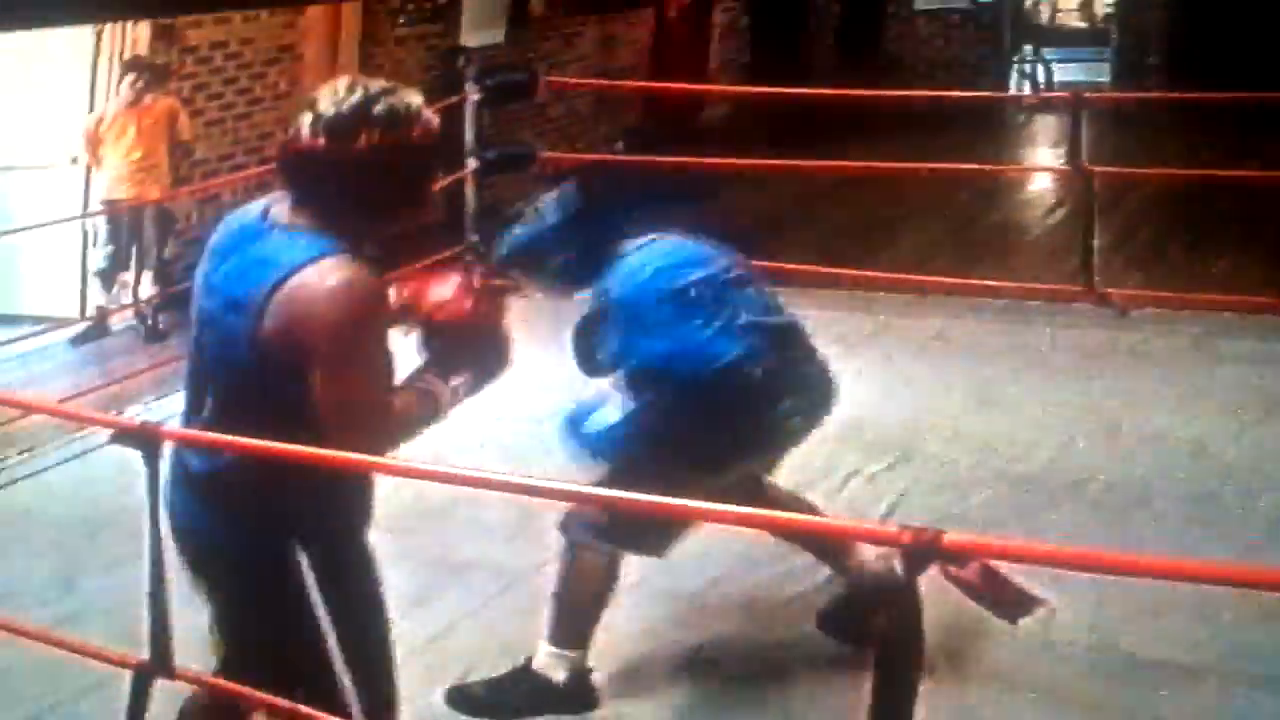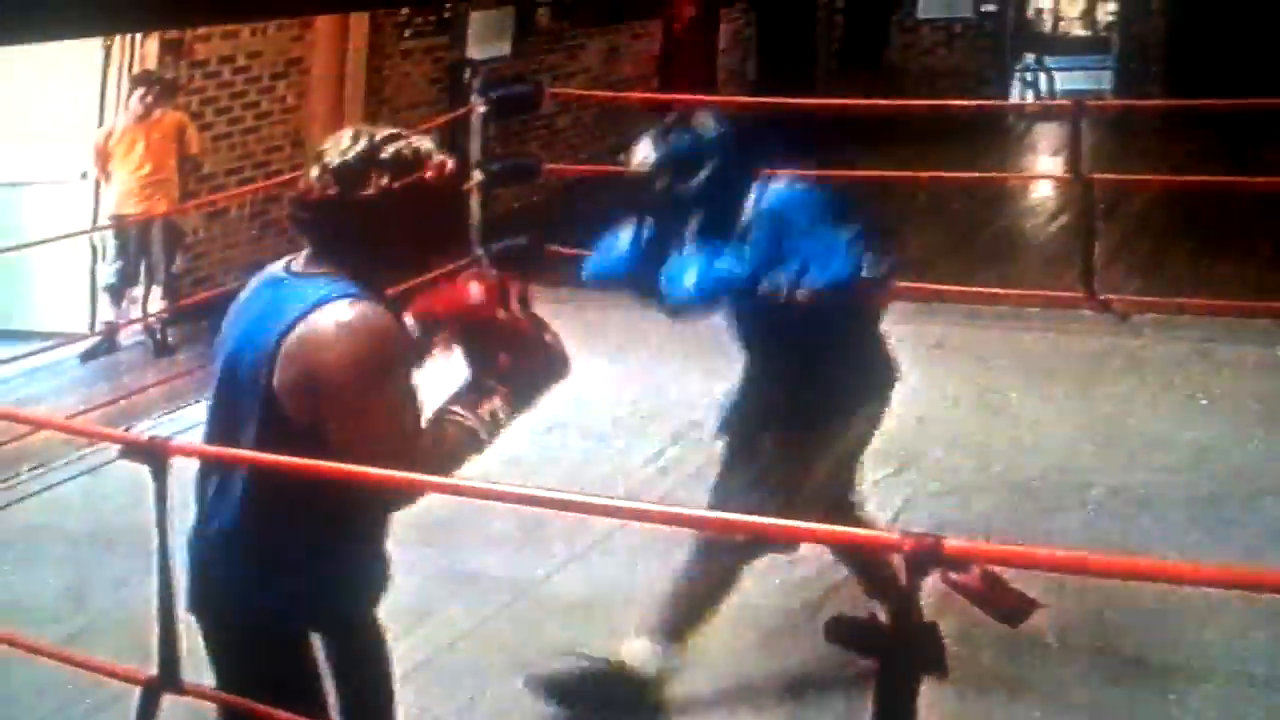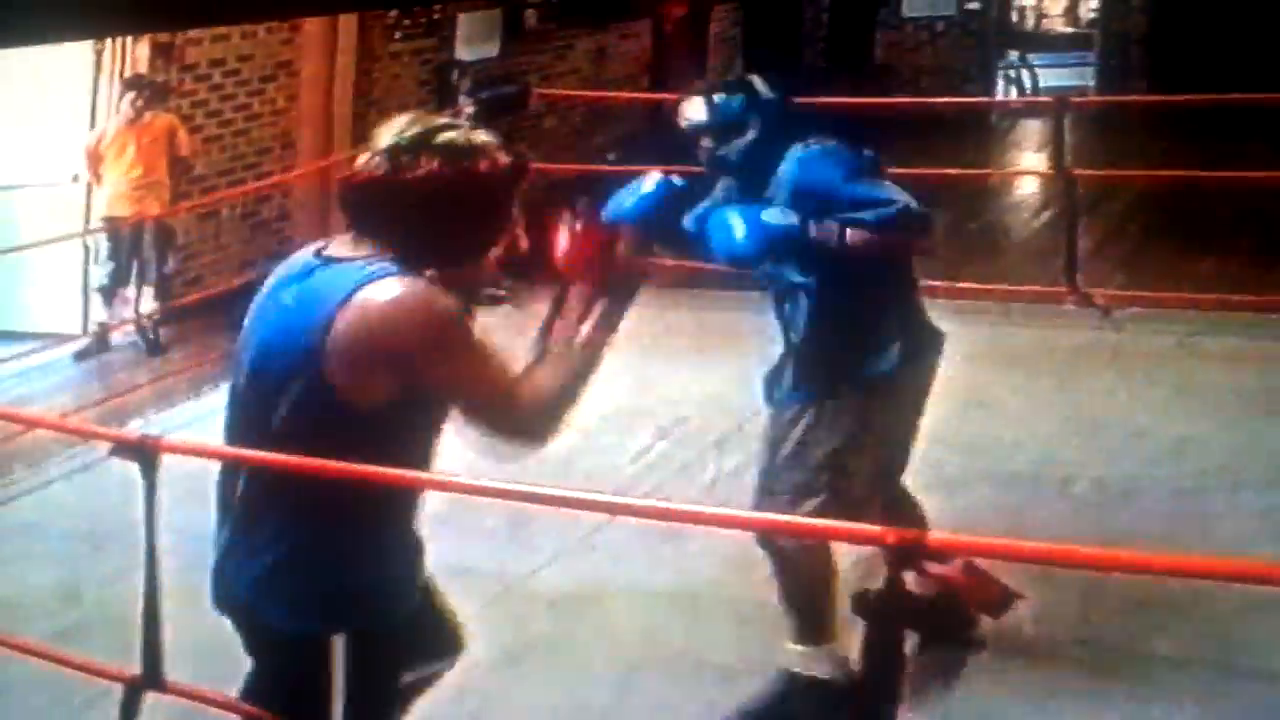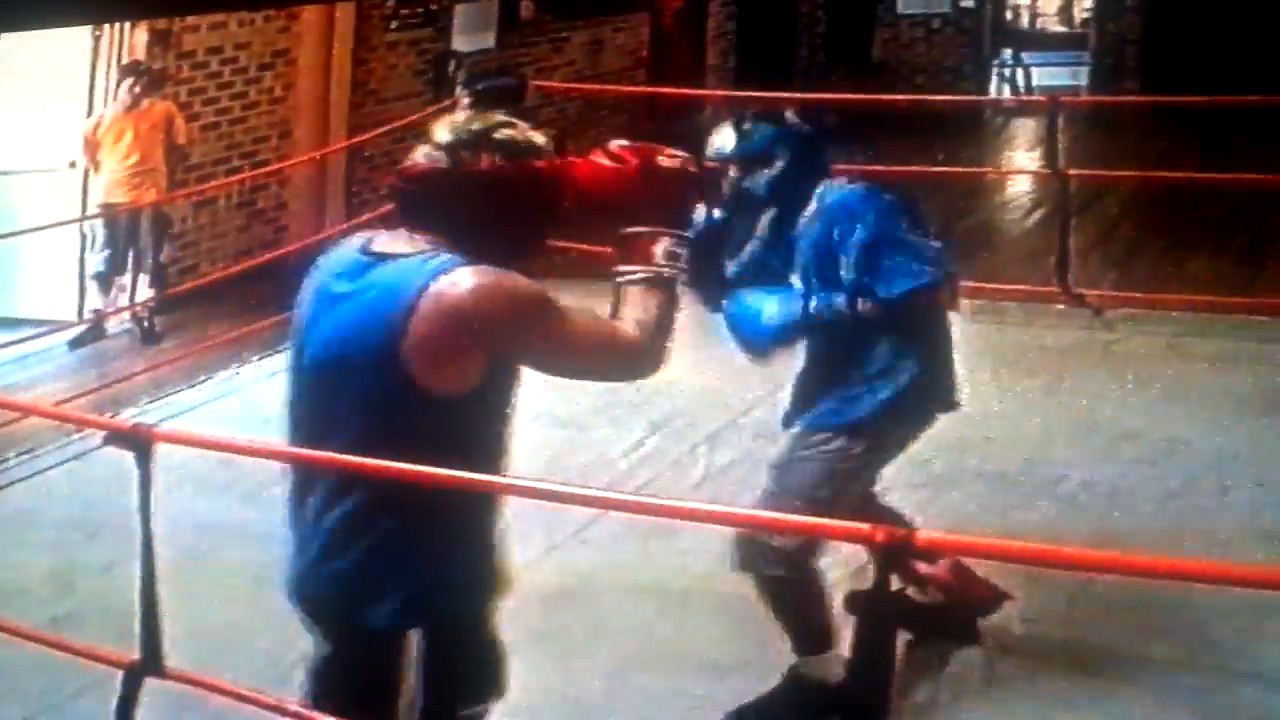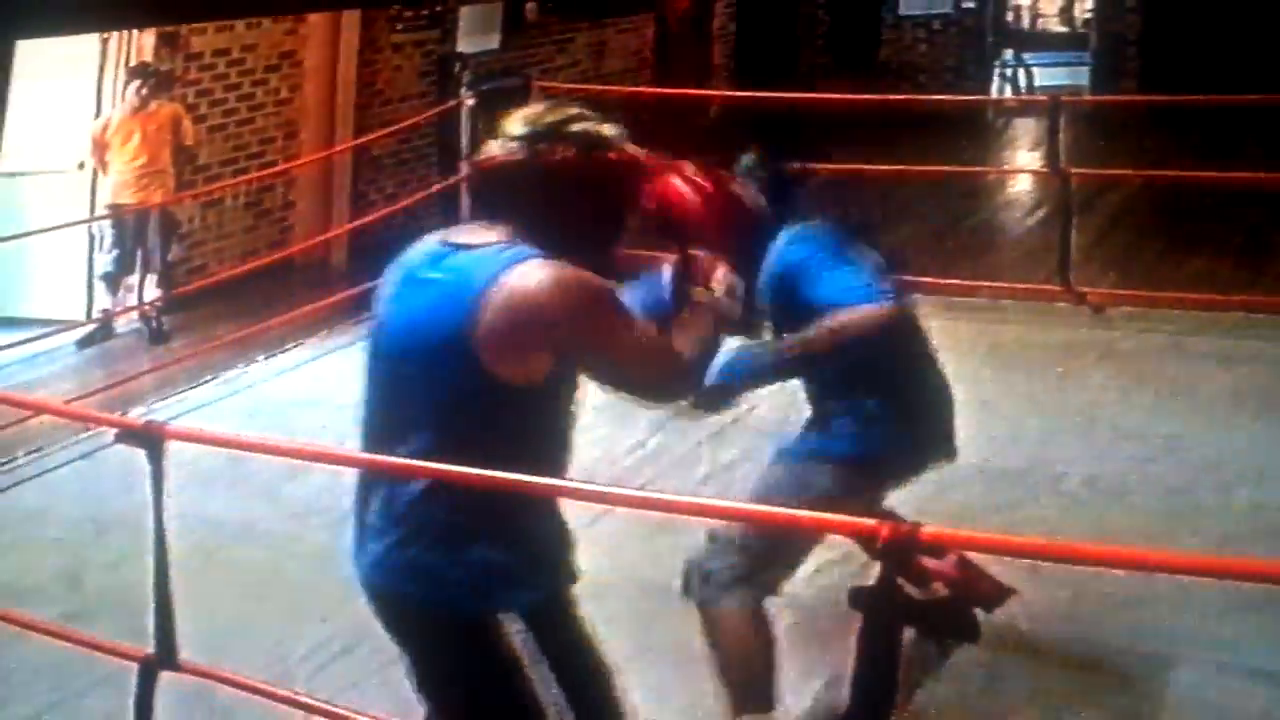
dt=0.2s
person 1, frame 1
left shoulder: (245, 227)
right shoulder: (333, 285)
right elbow: (362, 438)
left wrist: (395, 303)
right wrist: (448, 375)
left hip: (209, 503)
right hip: (274, 525)
person 1, frame 2
left shoulder: (278, 281)
right shoulder: (350, 328)
right elbow: (394, 479)
left wrist: (418, 321)
right wrist: (495, 393)
left hip: (239, 567)
right hip: (282, 591)
person 1, frame 3
left shoulder: (305, 264)
right shoulder: (400, 307)
right elbow: (525, 417)
left wrist: (458, 284)
right wrist: (595, 309)
left hip: (268, 556)
right hip: (308, 582)
left knee: (426, 645)
person 1, frame 4
left shoulder: (343, 260)
right shoulder: (476, 298)
right elbow: (632, 353)
right wrist: (655, 252)
left hip: (334, 557)
right hip: (394, 576)
person 1, frame 5
left shoulder: (425, 257)
right shoulder: (550, 290)
right elbow: (669, 371)
right wrist: (713, 280)
left hip: (398, 549)
right hip: (454, 569)
person 2, frame 1
left shoulder: (622, 292)
right shoulder: (659, 251)
left wrist: (624, 416)
left hip: (757, 409)
right hip: (798, 392)
left knee: (598, 522)
right knee: (739, 488)
left ankle: (555, 673)
right ankle: (875, 576)
person 2, frame 2
left shoulder: (783, 206)
right shoulder: (722, 218)
left elbow: (869, 285)
right elbow: (678, 288)
left wrist: (763, 289)
right wrist: (634, 259)
left hip: (813, 395)
right hip: (838, 385)
left knee: (732, 528)
right knee: (825, 504)
left ankle: (638, 665)
right ankle: (906, 624)
person 2, frame 3
left shoulder: (813, 166)
right shoulder: (745, 183)
left elbow: (912, 226)
right elbow: (695, 233)
left wrist: (808, 234)
right wrist: (656, 205)
left hip: (862, 367)
right hip: (851, 359)
left knee: (788, 515)
right knee: (871, 489)
right ankle: (949, 593)
person 2, frame 4
left shoulder: (845, 209)
right shoulder: (790, 218)
left elbow: (937, 287)
right elbow: (727, 291)
left wrist: (821, 310)
right wrist: (706, 246)
left hip: (878, 393)
right hip: (851, 385)
left knee: (770, 542)
right knee: (838, 495)
right ankle: (943, 584)
person 2, frame 5
left shoulder: (798, 249)
right shoulder: (794, 244)
left elbow: (881, 314)
left wrist: (765, 360)
left hip: (869, 430)
left knee: (720, 574)
right knee: (850, 507)
right ankle: (944, 582)
person 3, frame 1
left shoulder: (167, 107)
right shoulder: (108, 112)
left elbow: (184, 143)
right elbow: (90, 139)
left wrist: (167, 170)
right wrist: (102, 170)
left hip: (152, 194)
right hip: (115, 194)
left knee: (150, 257)
right knee: (108, 258)
left ankle: (148, 315)
right ankle: (100, 317)
person 3, frame 2
left shoulder: (175, 121)
right shoulder: (115, 127)
left elbow: (192, 158)
right elbow: (99, 155)
left wrist: (175, 184)
right wrist: (111, 185)
left hip: (160, 208)
right hip: (123, 209)
left knee: (160, 272)
right knee: (116, 273)
left ankle: (157, 329)
right ankle: (109, 332)
person 3, frame 3
left shoulder: (166, 124)
right shoulder: (107, 130)
left elbow: (183, 159)
right elbow: (91, 157)
left wrist: (166, 185)
right wrist: (103, 187)
left hip: (152, 210)
right hip: (115, 211)
left knee: (151, 273)
right knee: (108, 274)
left ankle: (148, 329)
right ankle: (101, 333)
person 3, frame 4
left shoulder: (163, 111)
right shoulder: (103, 117)
left elbow: (180, 147)
right elbow: (89, 145)
left wrist: (162, 173)
right wrist: (100, 173)
left hip: (149, 197)
right hip: (112, 197)
left knee: (147, 260)
right knee: (104, 262)
left ankle: (144, 317)
right ankle: (98, 320)
person 3, frame 5
left shoulder: (171, 113)
right shoulder: (111, 119)
left elbow: (187, 148)
right elbow: (97, 146)
left wrist: (170, 173)
right wrist: (109, 173)
left hip: (156, 198)
right hip: (120, 198)
left knee: (155, 261)
right knee: (113, 261)
left ankle: (152, 317)
right ankle: (106, 320)
